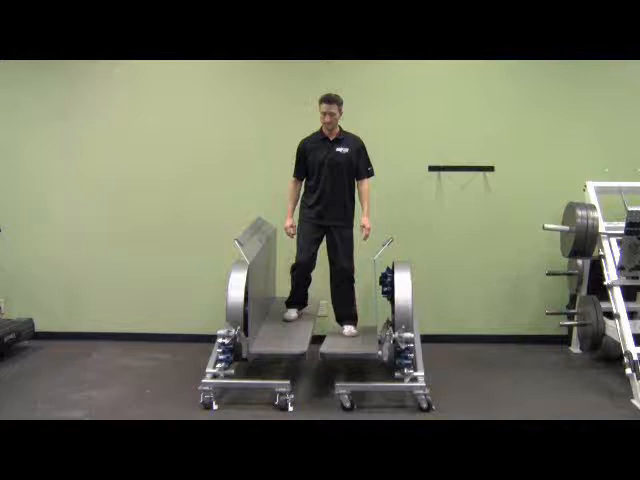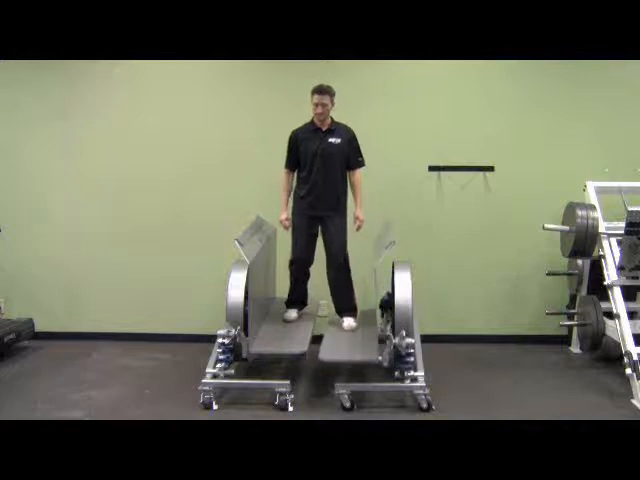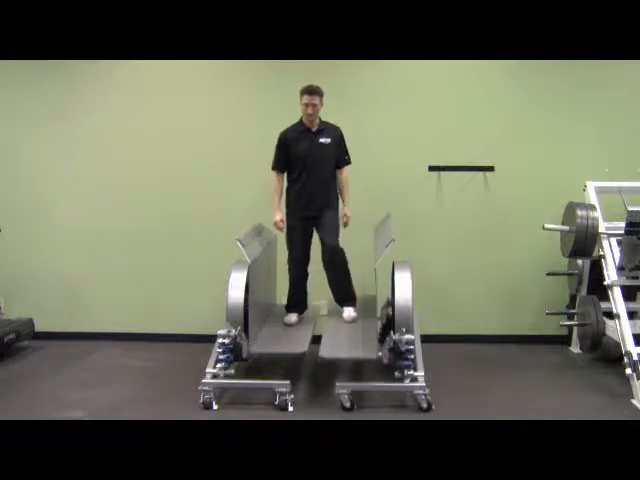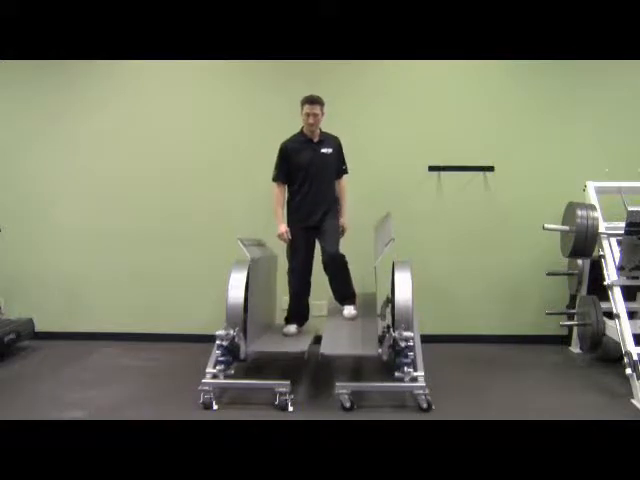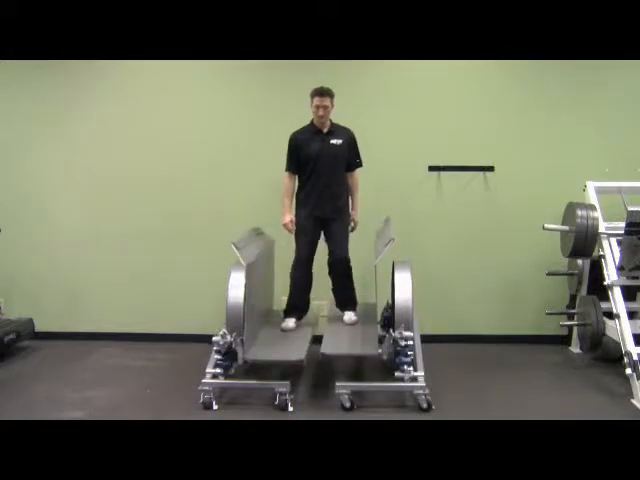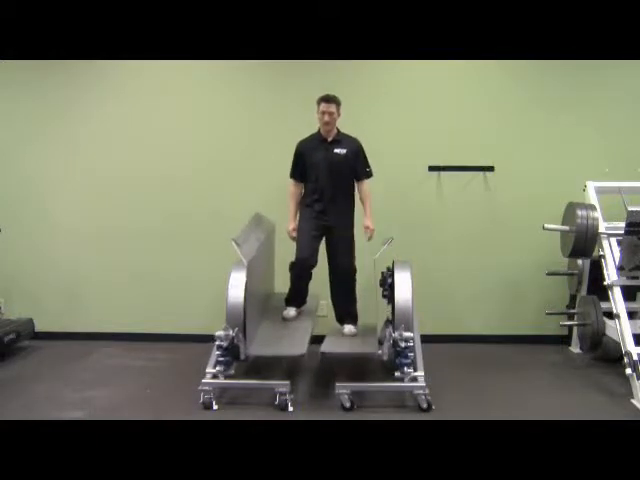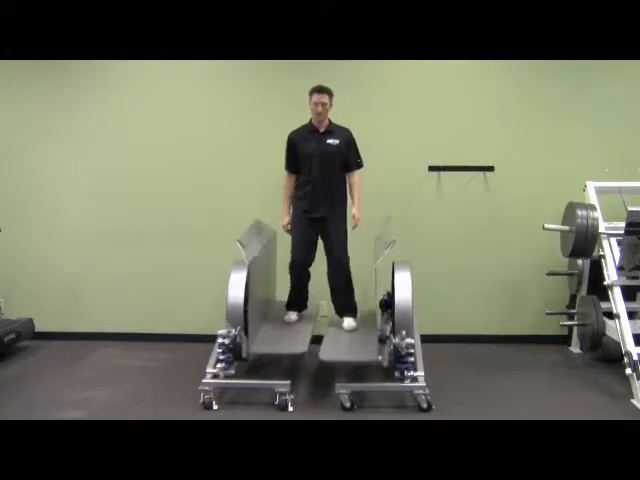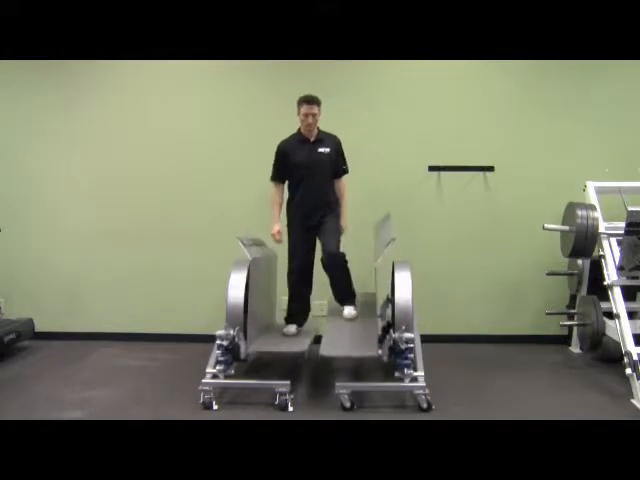
dt=0.3s
person 1, frame 1
left shoulder: (354, 144)
right shoulder: (307, 144)
left elbow: (363, 181)
right elbow: (296, 181)
left wrist: (365, 215)
right wrist: (289, 215)
left hip: (341, 218)
right hip: (311, 216)
left knee: (343, 269)
right knee: (303, 262)
left ankle: (347, 319)
right ankle: (295, 304)
person 1, frame 2
left shoulder: (346, 134)
right shoulder: (298, 135)
left elbow: (354, 172)
right elbow: (289, 173)
left wrist: (358, 206)
right wrist: (284, 208)
left hip: (334, 209)
right hip: (304, 208)
left knee: (338, 259)
right knee: (300, 258)
left ankle: (347, 312)
right ankle: (295, 304)
person 1, frame 3
left shoulder: (334, 133)
right shoulder: (288, 136)
left elbow: (341, 171)
right elbow: (278, 174)
left wrist: (345, 205)
right wrist: (277, 210)
left hip: (327, 207)
right hip: (298, 209)
left knee: (332, 249)
right knee: (298, 259)
left ankle: (347, 303)
right ankle: (295, 308)
person 1, frame 4
left shoulder: (334, 143)
right shoulder: (289, 147)
left elbow: (339, 181)
right elbow: (280, 186)
left wrist: (342, 214)
right wrist: (281, 221)
left hip: (328, 215)
right hip: (299, 218)
left knee: (332, 255)
right knee: (299, 268)
left ankle: (347, 301)
right ankle: (296, 318)
person 1, frame 5
left shoulder: (346, 136)
right shoulder: (298, 138)
left elbow: (352, 173)
right elbow: (290, 176)
left wrist: (354, 207)
right wrist: (287, 211)
left hip: (337, 210)
right hip: (307, 209)
left knee: (340, 258)
right knee: (302, 260)
left ankle: (347, 307)
right ankle: (294, 313)
person 1, frame 6
left shoulder: (352, 146)
right shoulder: (304, 146)
left elbow: (362, 182)
right elbow: (297, 184)
left wrist: (368, 216)
right wrist: (292, 219)
left hip: (341, 217)
right hip: (311, 214)
left knee: (343, 268)
right knee: (303, 260)
left ankle: (347, 319)
right ankle: (294, 302)
person 1, frame 7
left shoulder: (344, 136)
right shoulder: (296, 137)
left elbow: (352, 174)
right elbow: (290, 176)
left wrist: (355, 206)
right wrist: (286, 211)
left hip: (334, 210)
right hip: (304, 210)
left knee: (338, 260)
right knee: (300, 260)
left ankle: (347, 312)
right ankle: (295, 306)
person 1, frame 8
left shoulder: (332, 143)
right shoulder: (286, 147)
left elbow: (339, 180)
right elbow: (278, 186)
left wrist: (343, 214)
right wrist: (276, 221)
left hip: (328, 213)
right hip: (299, 217)
left knee: (332, 255)
right knee: (299, 268)
left ankle: (348, 301)
right ankle: (295, 318)
